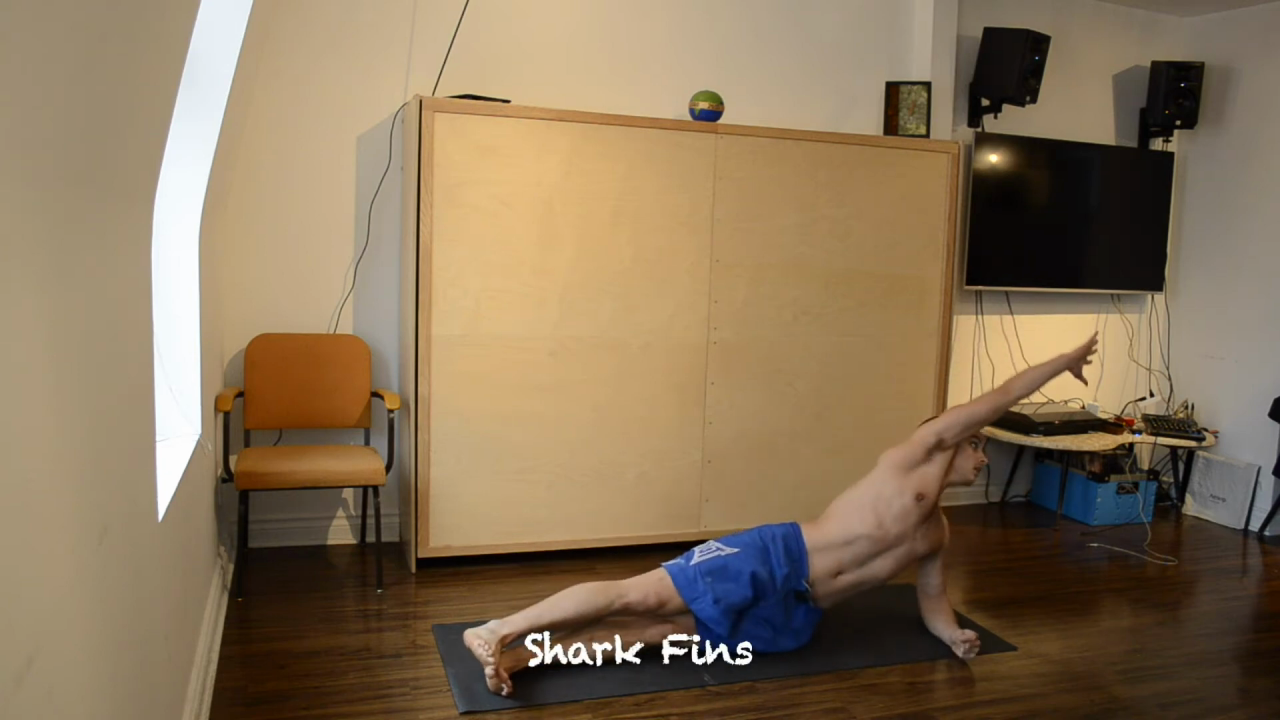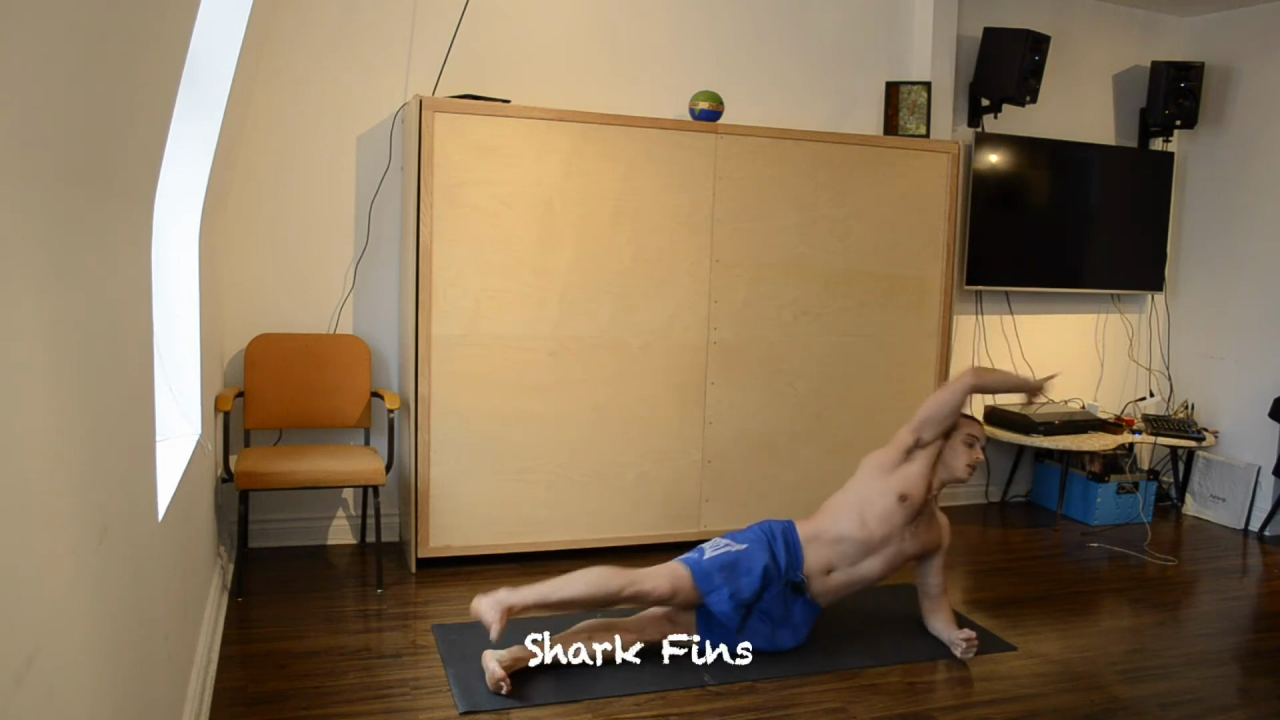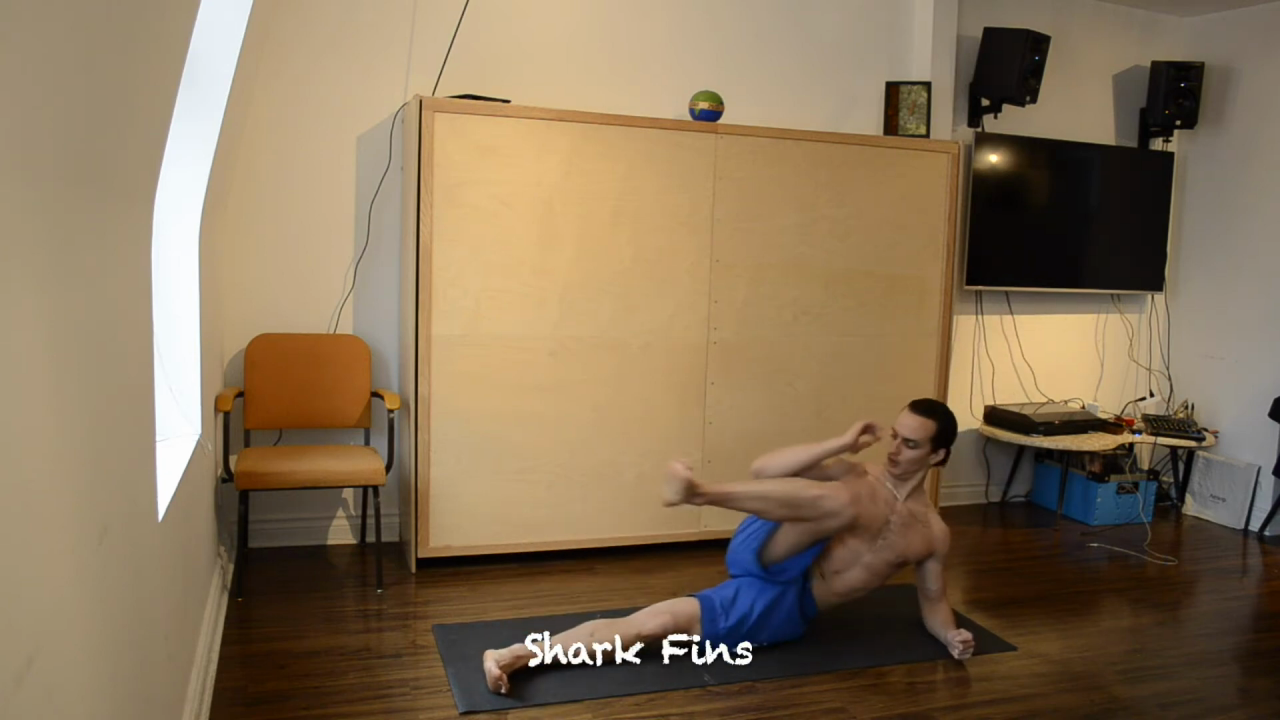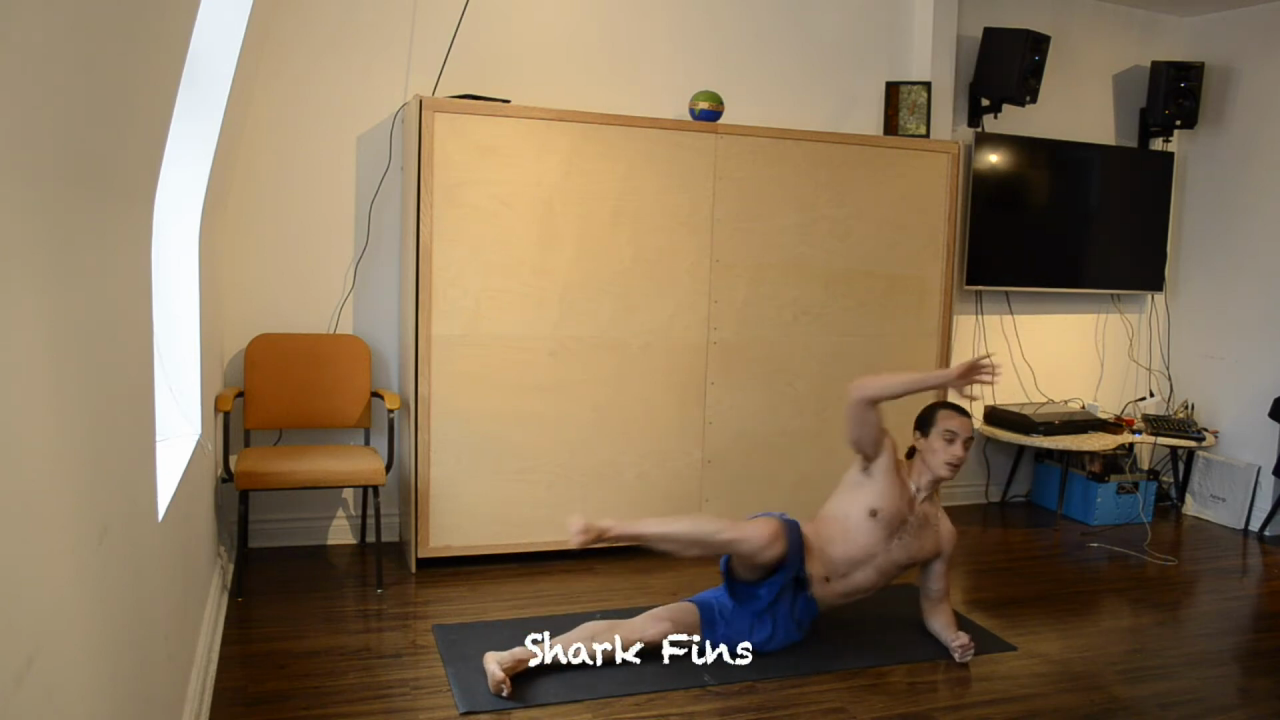
dt=0.5s
person 1, frame 1
left shoulder: (936, 532)
right shoulder: (919, 455)
left elbow: (932, 599)
right elbow: (995, 398)
left wrist: (954, 634)
right wrist: (1064, 362)
left hip: (790, 616)
right hip: (771, 561)
left knee: (664, 627)
right knee: (642, 598)
left ankle: (520, 656)
right ankle: (499, 635)
person 1, frame 2
left shoulder: (936, 533)
right shoulder: (909, 455)
left elbow: (933, 601)
right elbow: (964, 381)
left wrist: (951, 634)
right wrist: (1024, 383)
left hip: (790, 615)
right hip: (771, 557)
left knee: (665, 626)
right knee: (653, 586)
left ankle: (518, 655)
right ankle: (510, 598)
person 1, frame 3
left shoulder: (934, 533)
right shoulder: (852, 474)
left elbow: (933, 601)
right elbow: (762, 467)
left wrist: (950, 634)
right wrist: (841, 444)
left hip: (787, 611)
right hip: (764, 564)
left knee: (660, 623)
right knee: (843, 501)
left ankle: (519, 655)
person 1, frame 4
left shoulder: (941, 534)
right shoulder: (882, 463)
left elbow: (934, 602)
right elbow: (859, 395)
left wrist: (952, 636)
right wrist: (944, 377)
left hip: (790, 616)
right hip: (770, 567)
left knee: (659, 629)
right knee: (762, 539)
left ankle: (524, 658)
right ankle: (611, 530)
